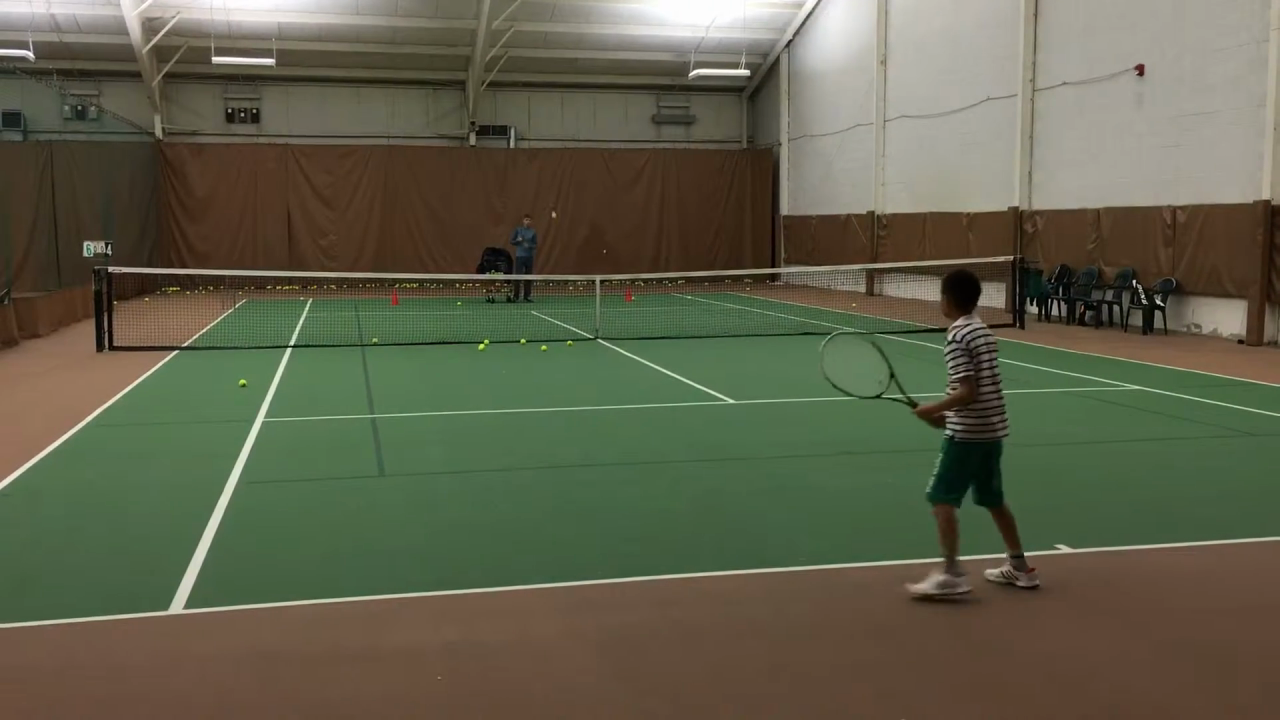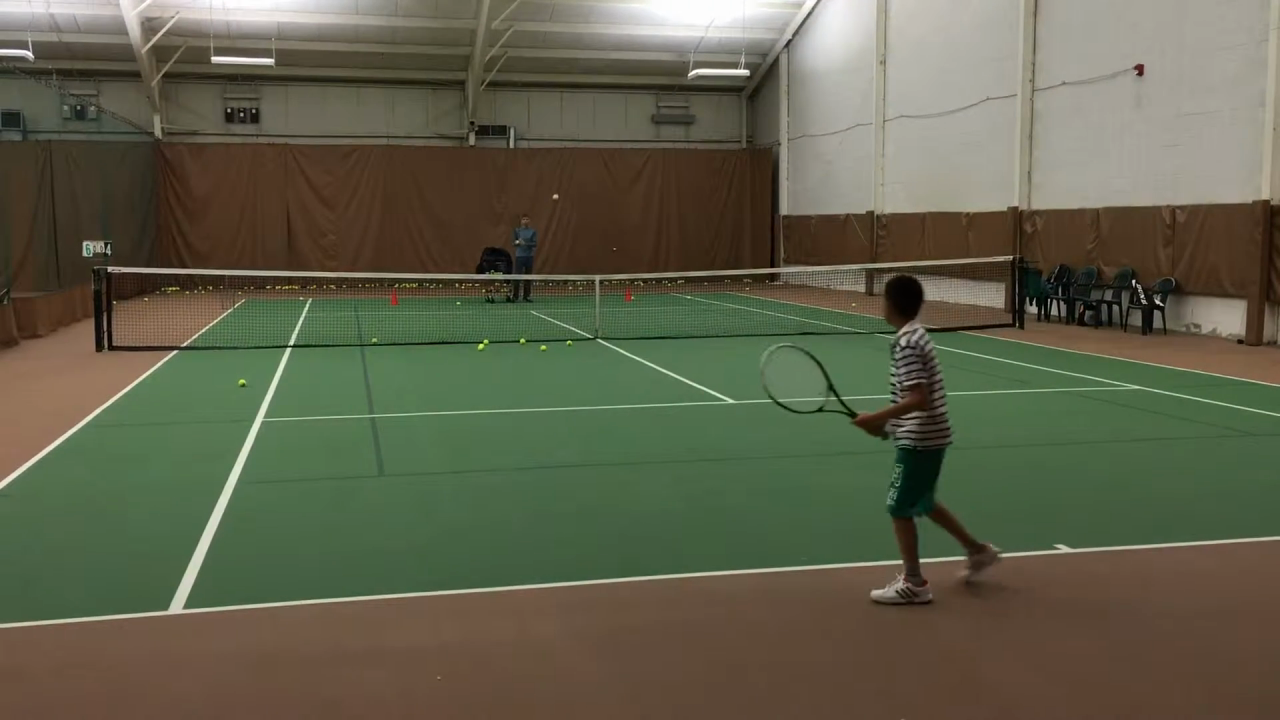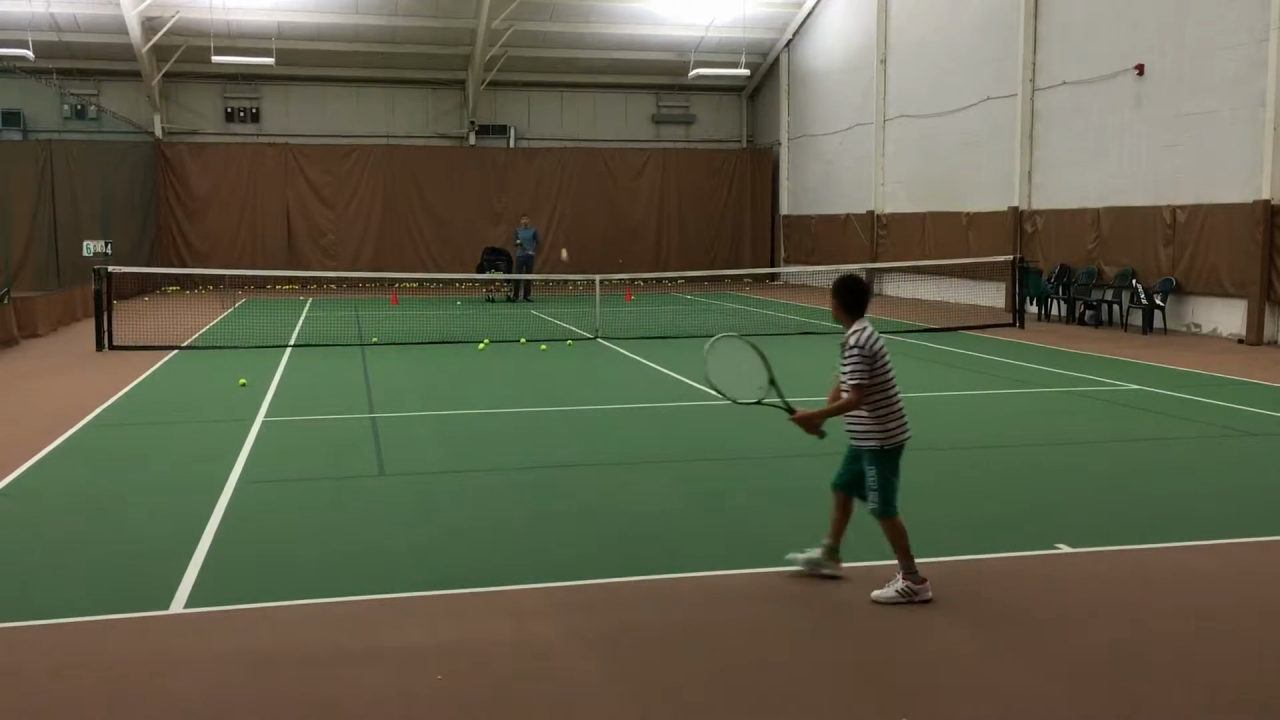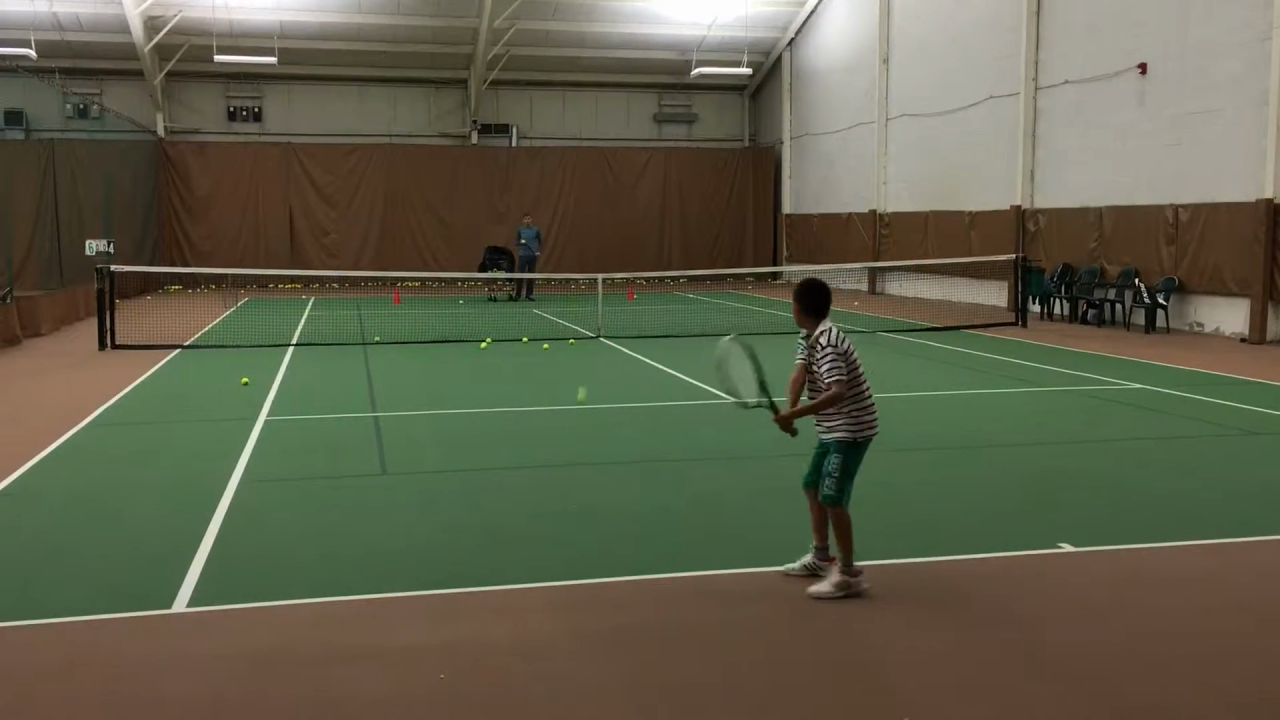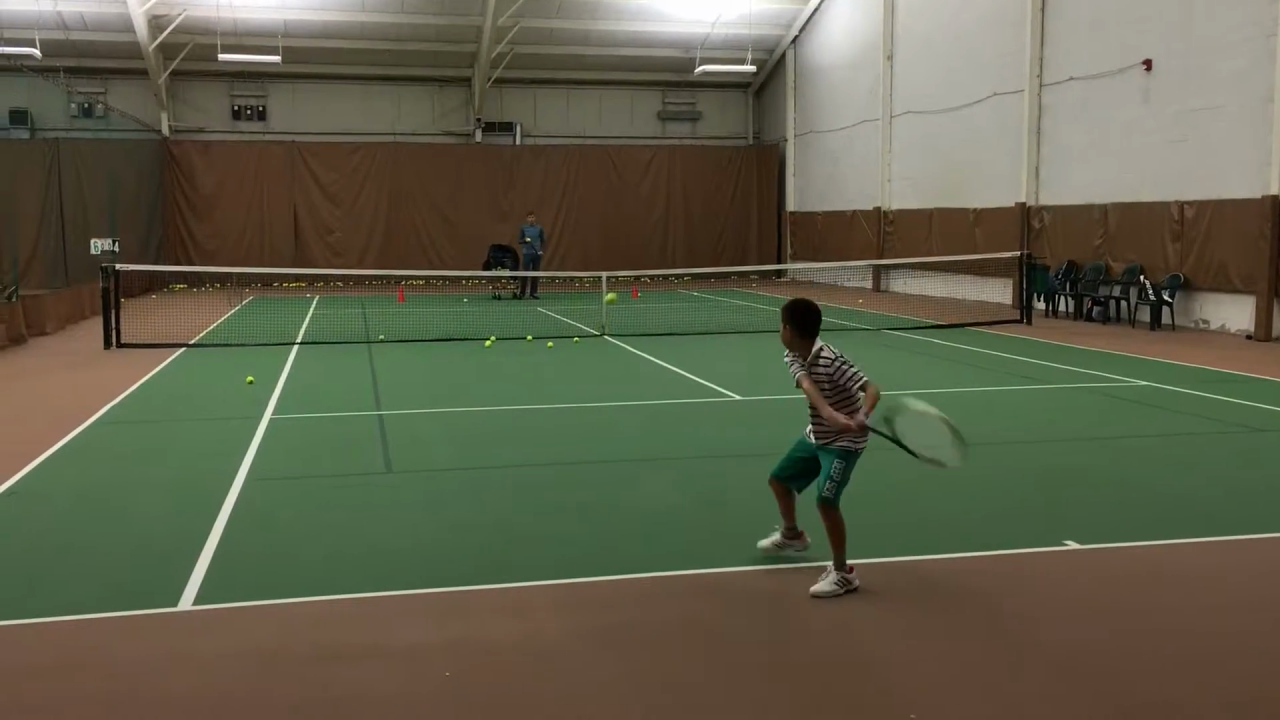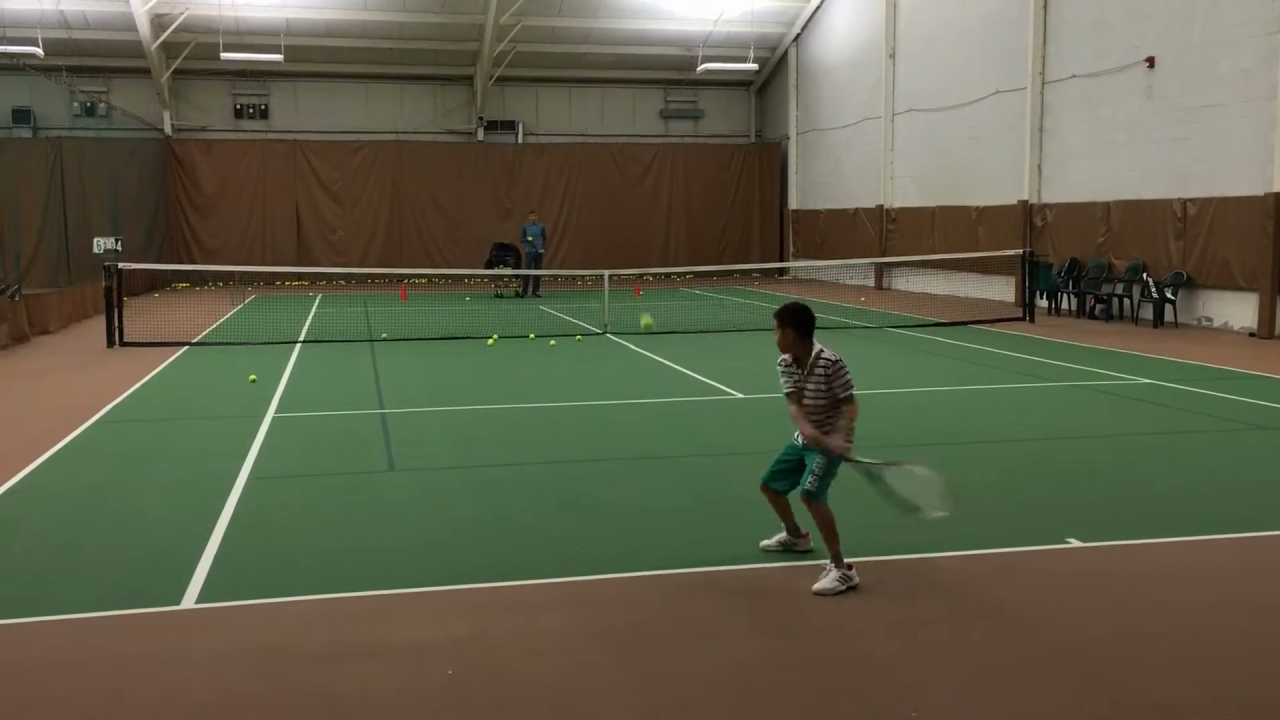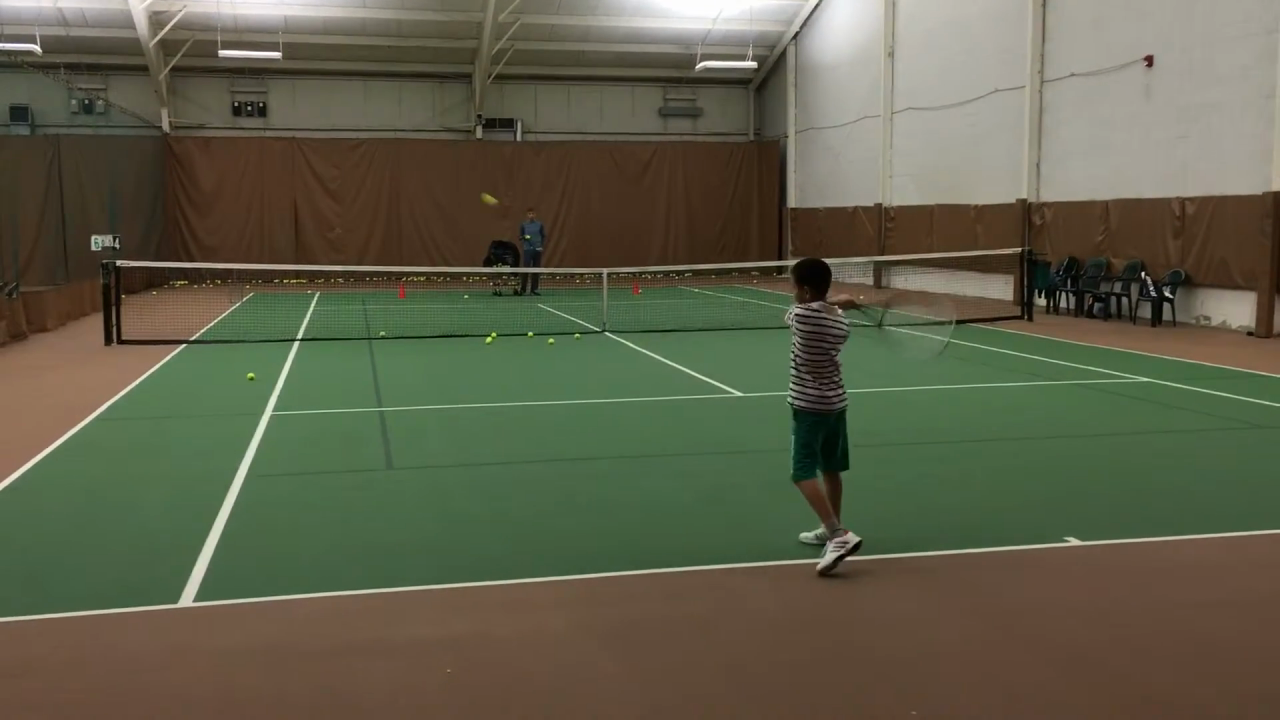
dt=0.3s
person 1, frame 1
left shoulder: (957, 337)
right shoulder: (983, 331)
left elbow: (967, 392)
left wrist: (935, 409)
right wrist: (947, 411)
left hip: (968, 432)
right hip: (993, 428)
left knee: (941, 498)
right knee: (994, 499)
left ankle: (951, 573)
right ankle: (1020, 567)
person 1, frame 2
left shoulder: (907, 344)
right shoulder: (912, 338)
left elbow: (920, 398)
left wrist: (878, 418)
right wrist: (882, 419)
left hip: (920, 440)
right hip: (924, 436)
left knee: (900, 508)
right knee: (923, 503)
left ankle: (913, 583)
right ankle: (979, 550)
person 1, frame 3
left shoulder: (857, 342)
right shoulder: (859, 335)
left elbow: (857, 398)
right elbow: (843, 385)
left wrist: (815, 415)
right wrist: (820, 415)
left hip: (880, 437)
right hip: (866, 436)
left knee: (882, 508)
right knee: (842, 489)
left ankle: (913, 581)
right ankle: (829, 555)
person 1, frame 4
left shoulder: (827, 345)
right shoulder: (809, 338)
left elbow: (838, 393)
right elbow: (800, 374)
left wrist: (796, 412)
right wrist: (789, 409)
left hip: (852, 429)
right hip: (832, 428)
left knee: (832, 498)
right knee: (813, 489)
left ankle: (849, 575)
right ankle: (821, 556)
person 1, frame 5
left shoulder: (832, 360)
right shoulder: (793, 357)
left elbow: (872, 390)
right elbow: (809, 388)
left wrist: (861, 417)
right wrist: (832, 415)
left hip: (843, 441)
right hip: (816, 436)
left knee: (826, 500)
right knee: (779, 480)
left ankle: (842, 572)
right ankle: (791, 534)
person 1, frame 6
left shoulder: (831, 360)
right shoulder: (786, 363)
left elbow: (850, 404)
right elbow: (795, 407)
left wrist: (841, 439)
right wrist: (815, 435)
left hip: (829, 441)
right hip: (805, 438)
left knee: (811, 495)
right knee: (770, 485)
left ankle: (841, 569)
right ankle: (795, 535)
person 1, frame 7
left shoulder: (801, 314)
right shoulder: (840, 321)
left wrist: (835, 302)
right wrist: (837, 304)
left hip: (809, 404)
right hip: (835, 401)
left knee: (803, 473)
right knee: (830, 468)
left ankle: (839, 535)
right ankle: (831, 529)
